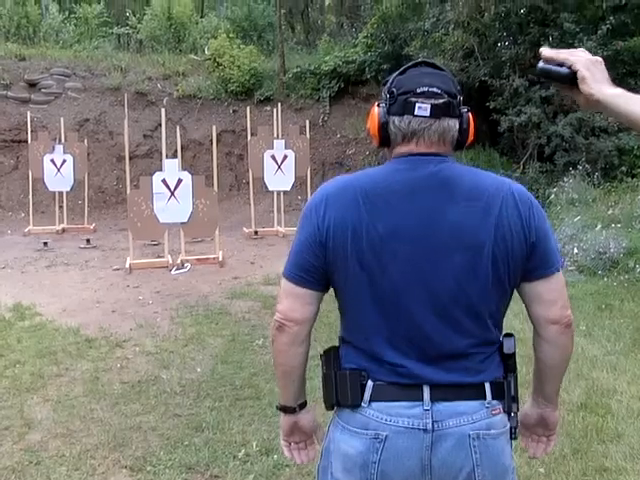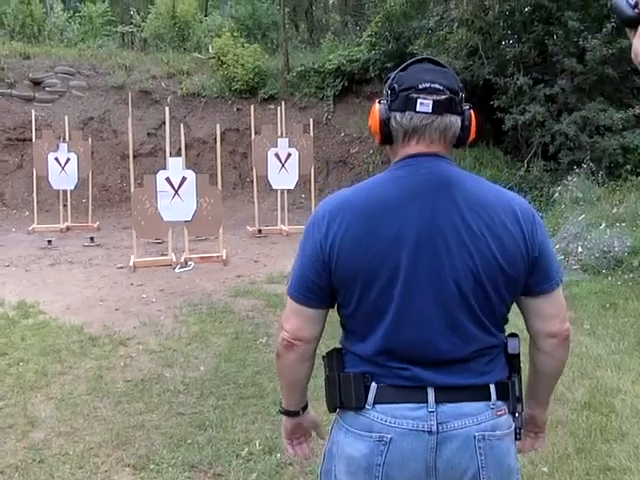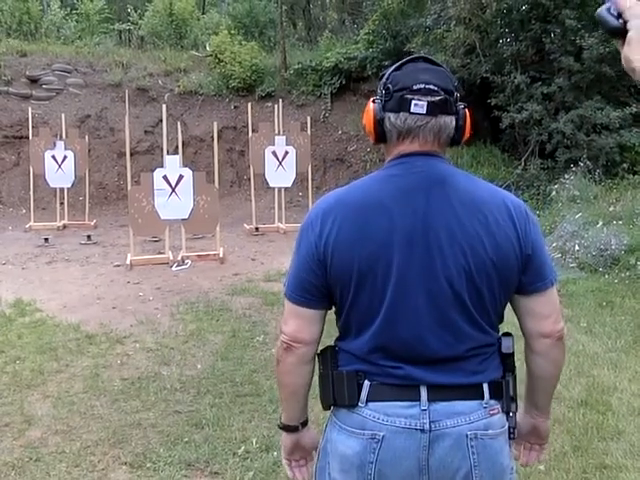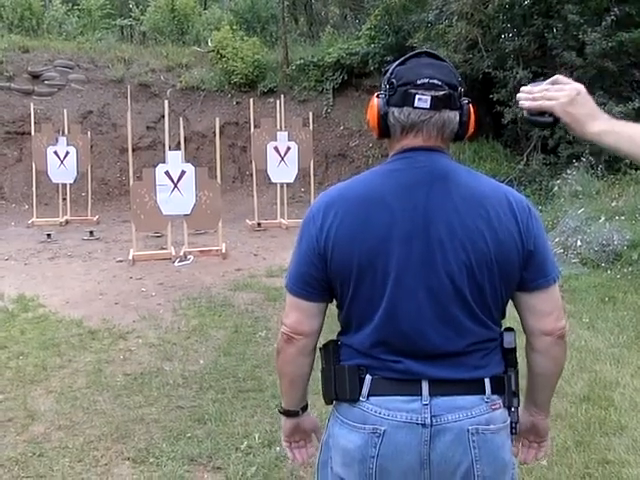
dt=0.4s
person 1, frame 1
left shoulder: (335, 201)
right shoulder: (512, 203)
left elbow: (290, 320)
right elbow: (556, 319)
left wrist: (292, 405)
right wrist: (545, 402)
left hip: (370, 429)
right hip: (476, 429)
person 1, frame 2
left shoulder: (337, 214)
right shoulder: (515, 213)
left elbow: (296, 337)
right elbow: (554, 333)
left wrist: (294, 410)
right wrist: (536, 406)
left hip: (374, 431)
right hip: (480, 432)
person 1, frame 3
left shoulder: (331, 214)
right shoulder: (508, 212)
left elbow: (296, 341)
right elbow: (547, 333)
left wrist: (294, 425)
right wrist: (537, 414)
left hip: (367, 429)
right hip: (474, 430)
person 1, frame 4
left shoulder: (333, 207)
right shoulder: (511, 208)
left elbow: (296, 333)
right elbow: (549, 331)
left wrist: (294, 410)
right wrist: (536, 412)
left hip: (369, 424)
right hip: (476, 425)
